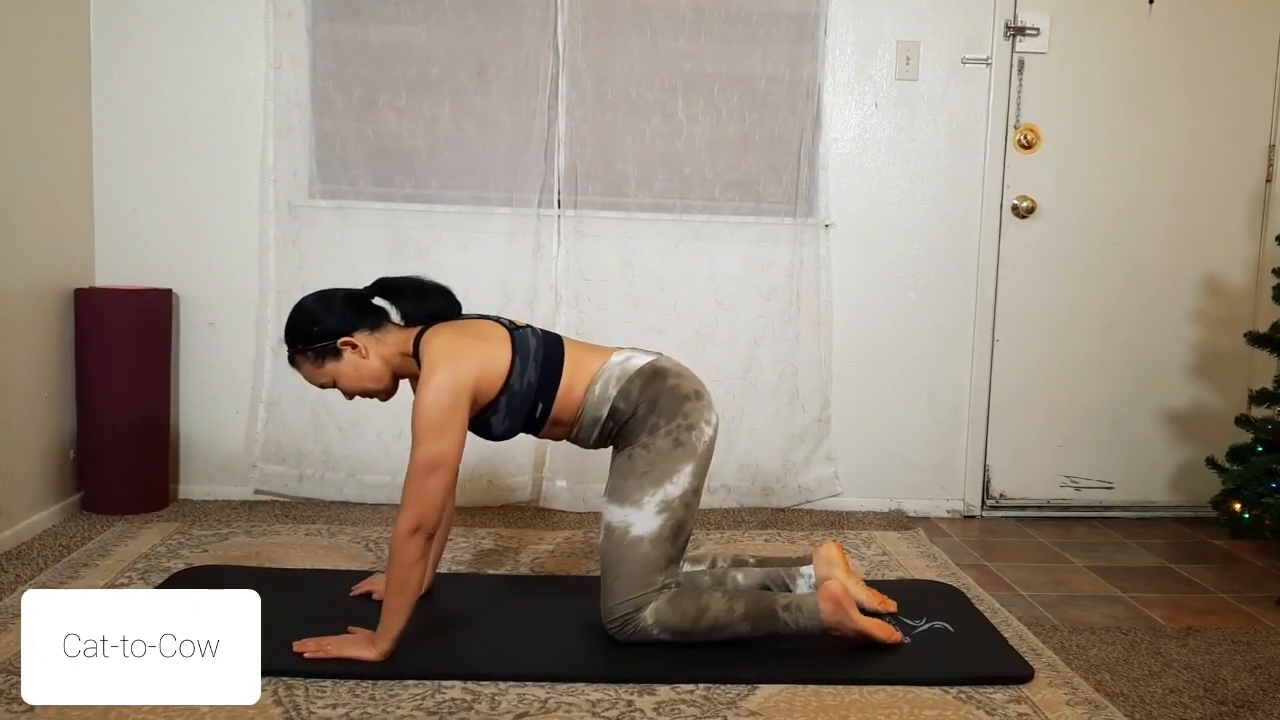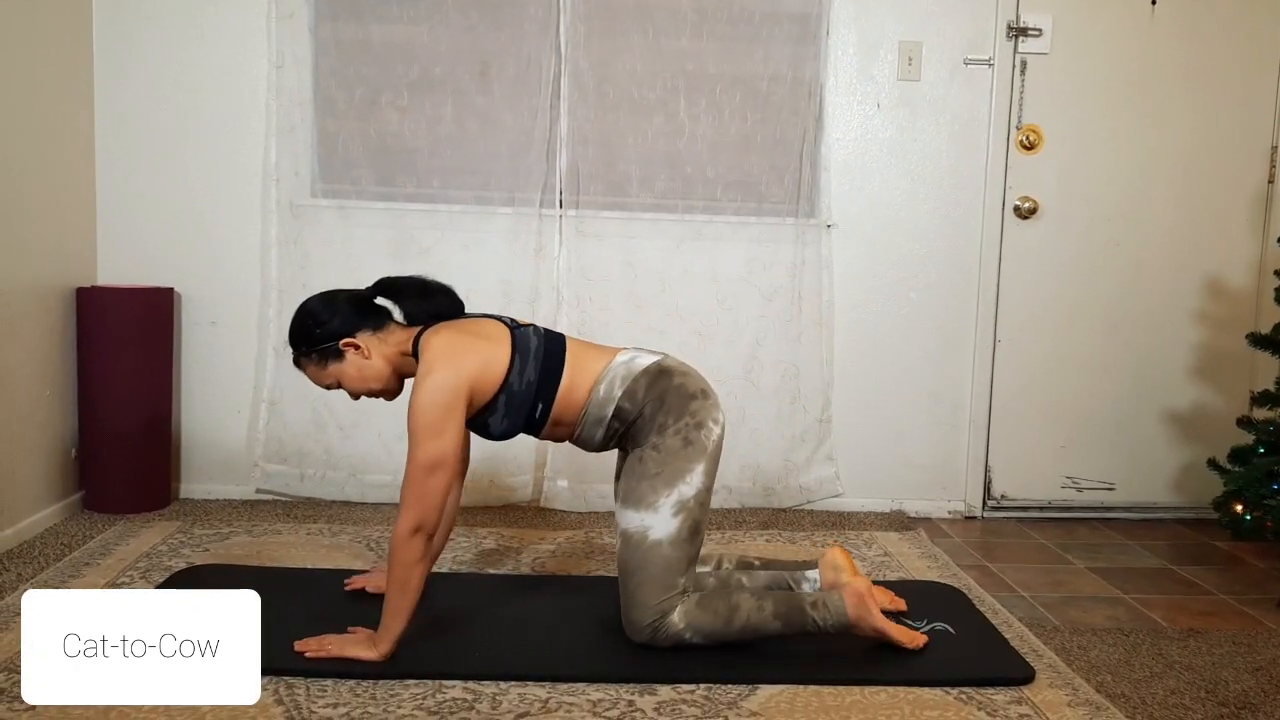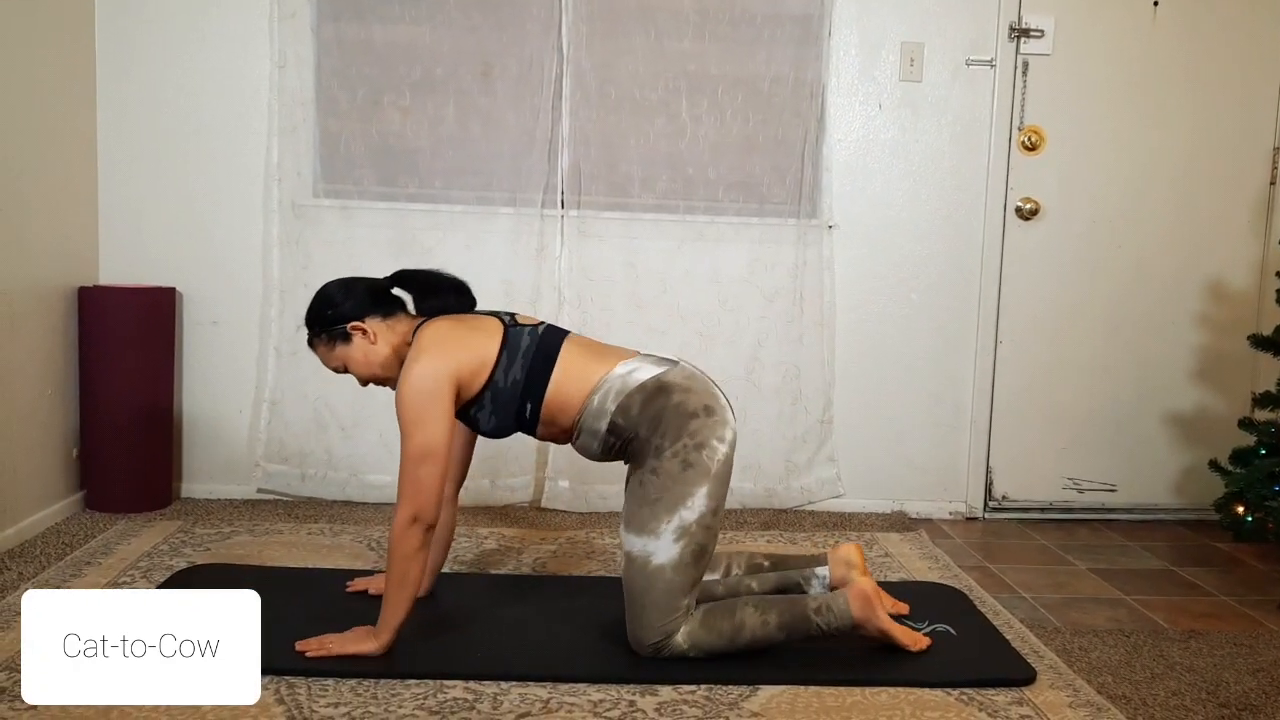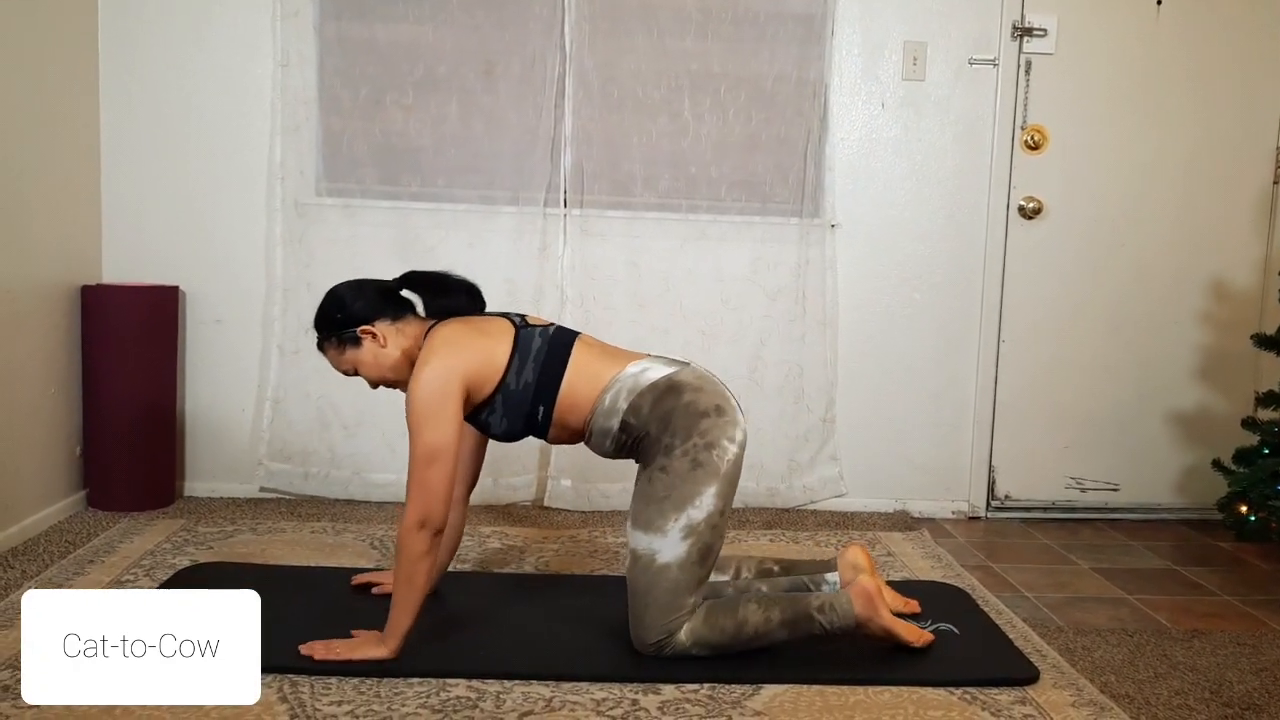
dt=0.4s
person 1, frame 1
left shoulder: (442, 374)
right shoulder: (435, 348)
left elbow: (416, 521)
right elbow: (438, 492)
left wrist: (379, 641)
right wrist: (417, 579)
left hip: (663, 411)
right hip: (654, 409)
left knee: (630, 615)
right knee: (653, 577)
left ankle: (819, 609)
right ankle: (813, 569)
person 1, frame 2
left shoulder: (440, 374)
right shoulder: (439, 349)
left elbow: (417, 521)
right elbow: (448, 487)
left wrist: (382, 642)
right wrist: (406, 576)
left hip: (672, 411)
right hip: (654, 414)
left knee: (655, 620)
right knee: (661, 576)
left ankle: (843, 607)
right ankle: (820, 573)
person 1, frame 3
left shoulder: (425, 364)
right shoulder: (454, 346)
left elbow: (417, 514)
right elbow: (447, 491)
left wrist: (380, 635)
right wrist: (416, 581)
left hip: (676, 426)
right hip: (679, 406)
left knee: (658, 636)
right knee: (674, 576)
left ankle: (848, 607)
right ankle: (830, 569)
person 1, frame 4
left shoulder: (436, 366)
right shoulder: (465, 352)
left elbow: (424, 517)
right elbow: (457, 494)
left wrist: (388, 641)
right wrist: (421, 578)
left hip: (686, 424)
right hip: (690, 409)
left knee: (660, 633)
right knee: (681, 580)
left ankle: (850, 605)
right ankle: (838, 572)
